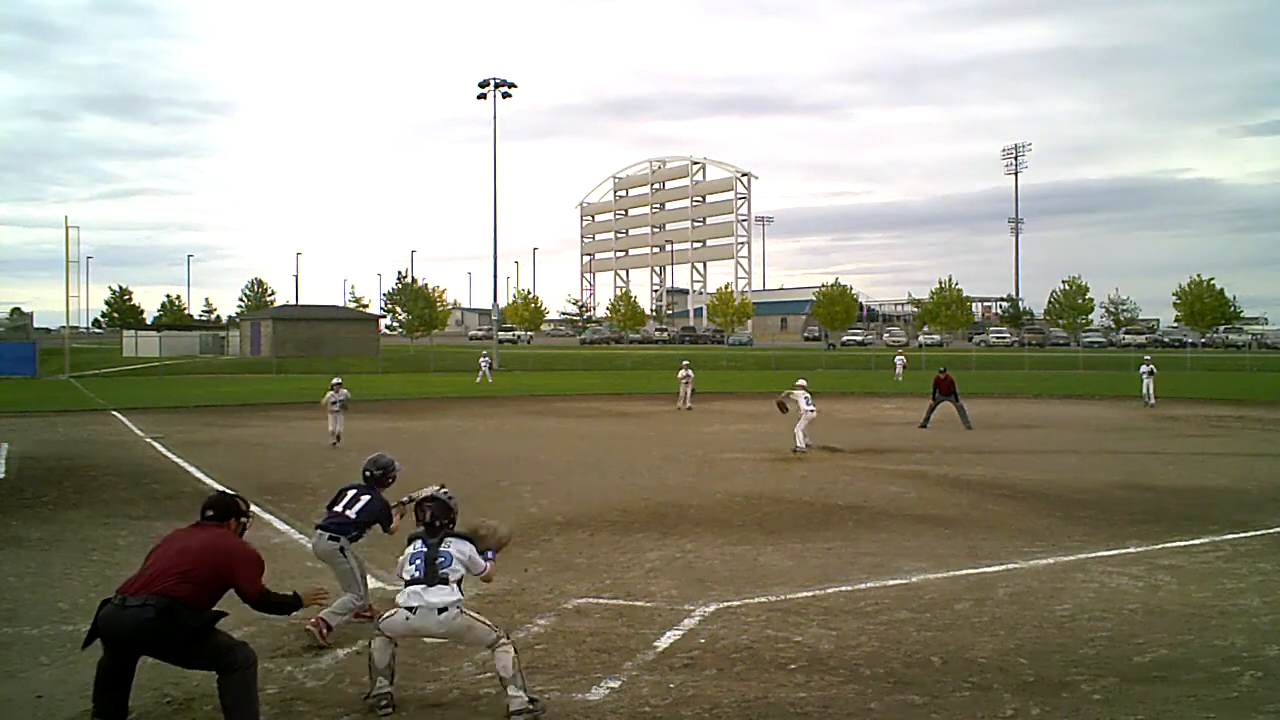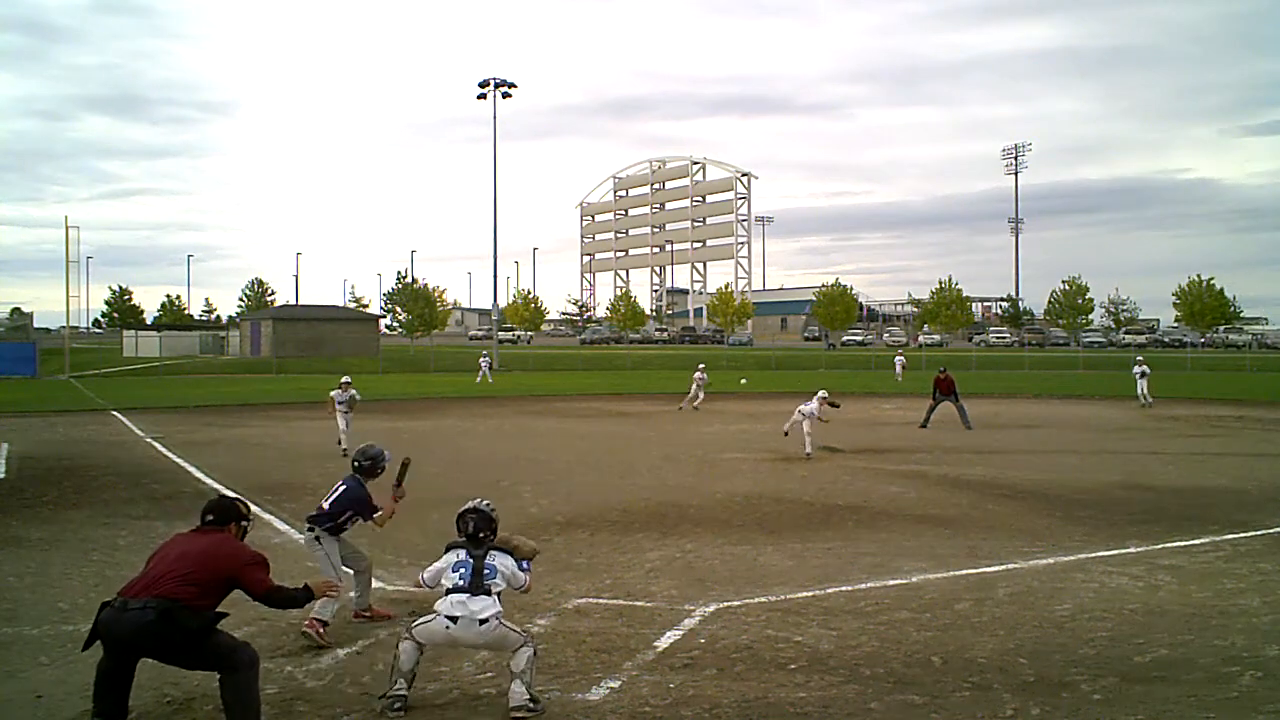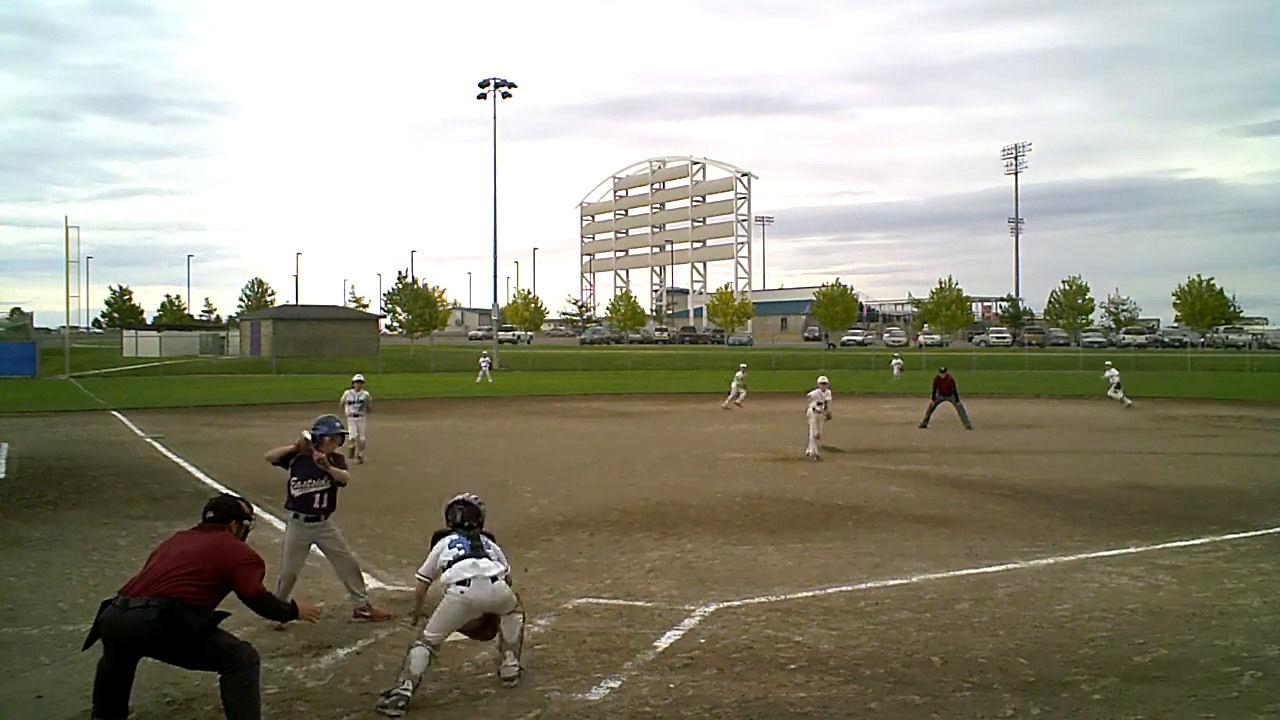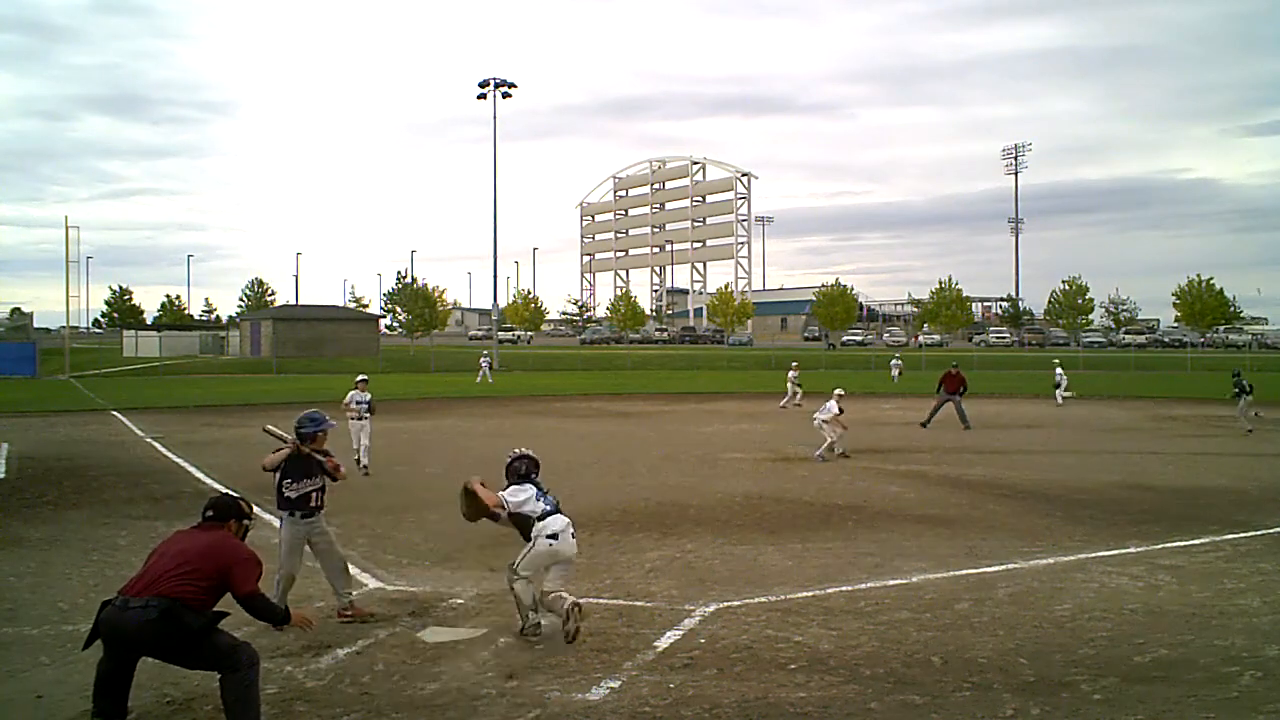
dt=0.5s
person 1, frame 1
left shoulder: (175, 536)
right shoulder: (234, 547)
right elbow: (258, 598)
right wrist: (298, 600)
left hip: (113, 616)
right hip: (154, 620)
left knee: (117, 657)
right knee: (239, 660)
person 1, frame 2
left shoulder: (175, 541)
right shoulder: (236, 551)
right elbow: (269, 595)
right wrist: (309, 593)
left hip: (114, 619)
right hip: (155, 624)
left knee: (118, 654)
right knee: (241, 660)
person 1, frame 3
left shoulder: (175, 539)
right shoulder: (237, 550)
right elbow: (257, 599)
right wrist: (293, 610)
left hip: (114, 617)
right hip: (157, 622)
left knee: (118, 655)
right knee: (242, 660)
person 1, frame 4
left shoulder: (174, 539)
right shoulder: (236, 549)
right elbow: (251, 600)
right wrist: (285, 616)
left hip: (114, 617)
right hip: (157, 622)
left knee: (117, 655)
right knee: (241, 660)
person 2, frame 1
left shoulder: (412, 546)
right shoulder: (461, 545)
right elbow: (488, 575)
right wrist: (491, 554)
left hip: (411, 615)
right hip: (447, 615)
left knee: (382, 633)
right knee: (499, 641)
left ankle: (382, 695)
right ankle: (518, 702)
person 2, frame 2
left shoulder: (451, 556)
right shoulder: (503, 559)
left elbow: (422, 582)
right elbow: (525, 586)
right wrist: (525, 562)
left hip: (448, 625)
right hip: (485, 627)
left knee: (411, 636)
right knee: (525, 644)
left ankle: (397, 697)
right ankle: (520, 700)
person 2, frame 3
left shoulder: (443, 543)
right shoulder: (489, 542)
left elbow: (422, 582)
right elbow: (508, 577)
left wrist: (417, 610)
left hip: (460, 591)
right hip: (494, 589)
left knee: (427, 641)
right knee: (513, 610)
left ankle: (401, 695)
right ankle: (510, 668)
person 2, frame 4
left shoulder: (519, 490)
right shoulder: (538, 489)
left elbow: (494, 503)
left wrist: (476, 486)
right wrist: (499, 516)
left hip: (548, 542)
right hip: (569, 542)
left knee: (518, 576)
right knee: (550, 595)
left ankle: (532, 622)
right ankle: (568, 604)
person 3, frame 1
left shoulder: (350, 488)
right shoulder: (380, 503)
right elbow: (391, 530)
right wrist: (399, 513)
left hip: (319, 538)
right hip: (336, 544)
left knee: (358, 569)
right knee: (355, 594)
left ankle: (364, 609)
right ankle: (321, 623)
person 3, frame 2
left shoulder: (351, 482)
right shoulder: (358, 491)
right elbow: (379, 521)
right wrist: (393, 500)
left hip: (332, 536)
right hip: (321, 536)
left knee: (363, 563)
right knee: (337, 580)
left ankle: (363, 608)
right ankle: (314, 624)
person 3, frame 3
left shoulder: (334, 460)
right shoulder: (297, 457)
left elbow: (344, 479)
right elbow: (269, 456)
left wrist: (326, 466)
right wrist: (294, 446)
left hip: (323, 525)
right hip: (297, 524)
left knee: (349, 565)
right knee: (288, 572)
left ankle: (362, 607)
person 3, frame 4
left shoulder: (321, 455)
right shoulder: (287, 454)
left elbow: (340, 476)
right elbow: (266, 465)
left wrist: (335, 469)
right wrist: (290, 449)
left hip: (316, 520)
right hip: (292, 521)
left knee: (337, 562)
right knee: (288, 570)
left ankle: (346, 607)
